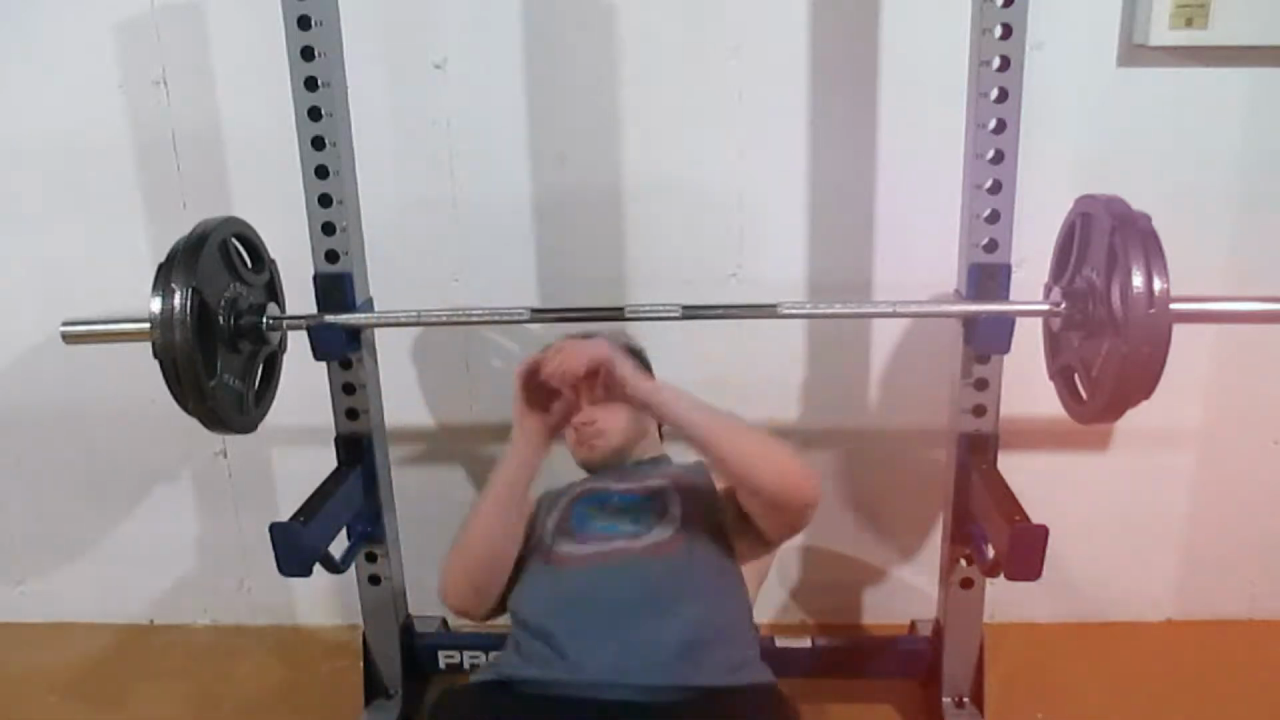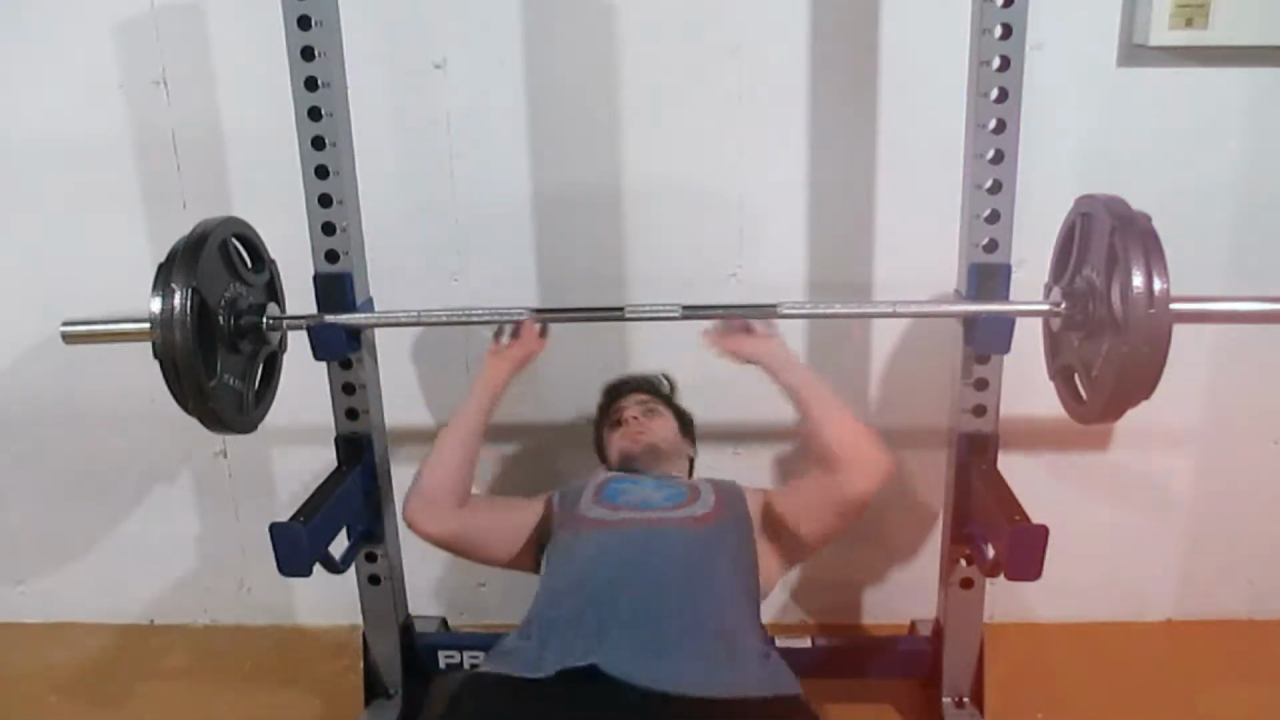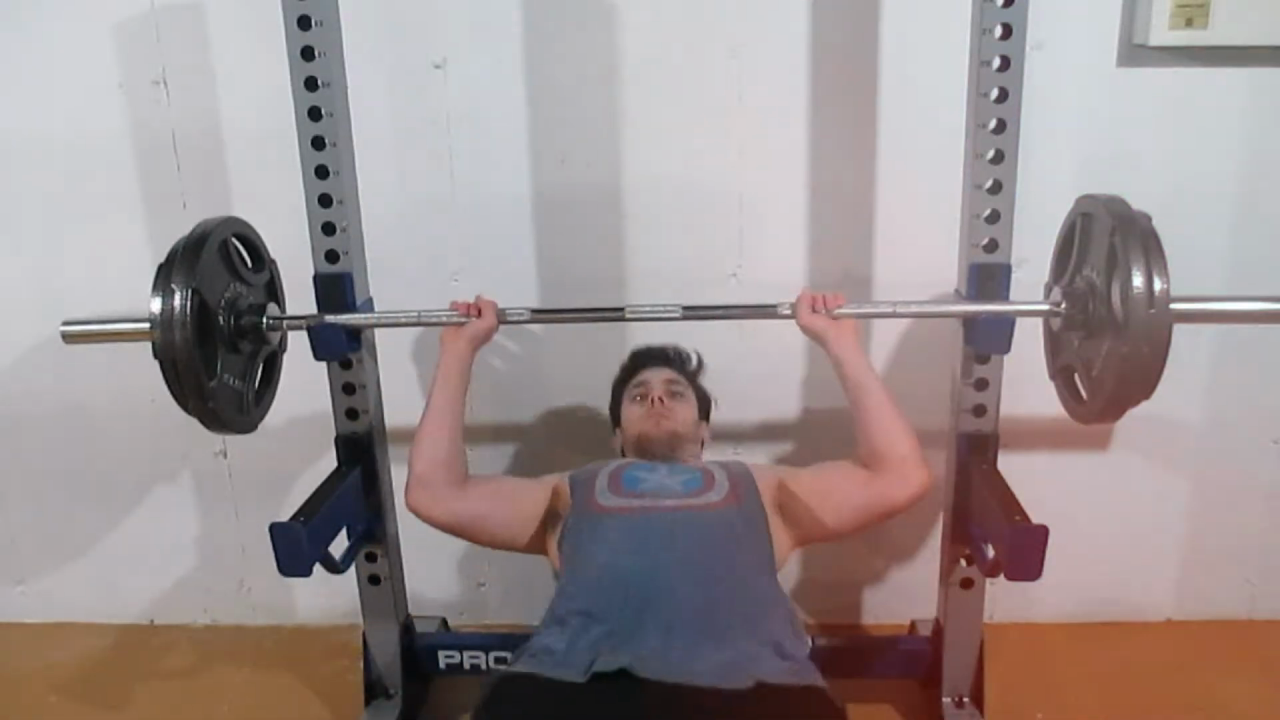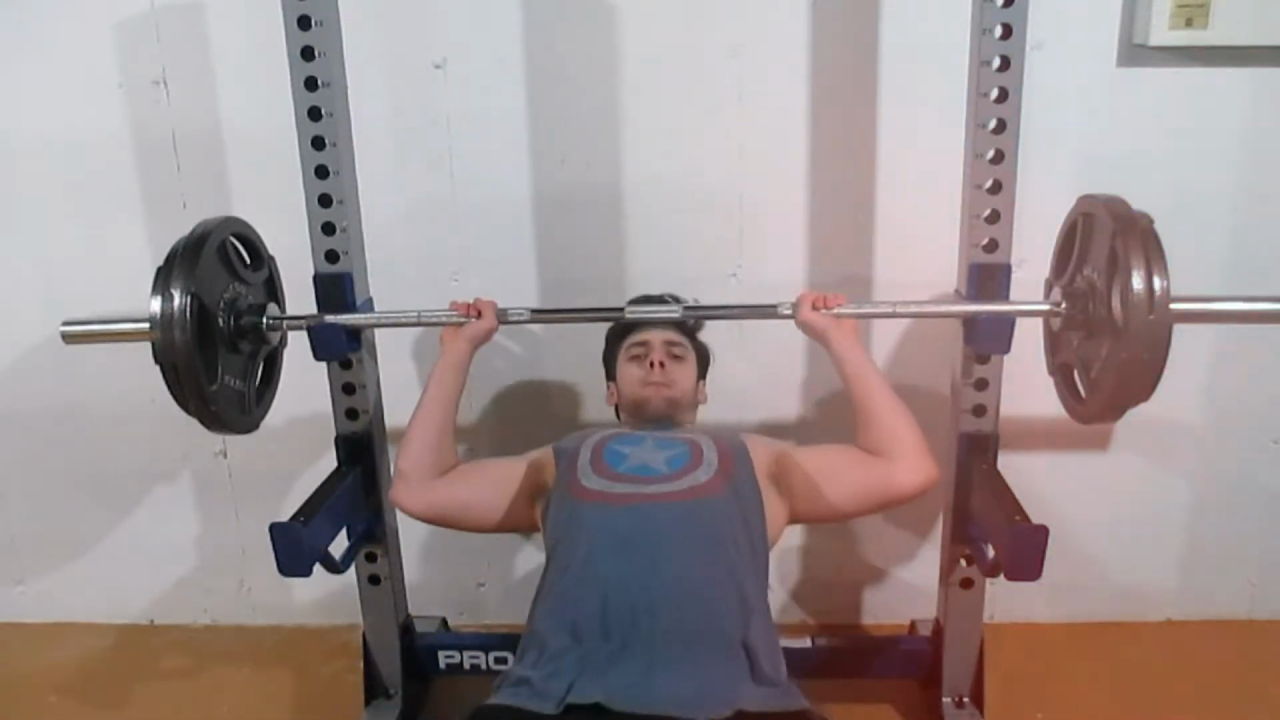
dt=0.4s
person 1, frame 1
left shoulder: (721, 485)
right shoulder: (546, 505)
left elbow: (797, 489)
right elbow: (463, 596)
left wrist: (653, 393)
right wrist: (526, 442)
person 1, frame 2
left shoulder: (749, 510)
right shoulder: (562, 509)
left elbow: (861, 469)
right elbow: (432, 512)
left wrist: (772, 356)
right wrist: (493, 378)
person 1, frame 3
left shoulder: (757, 489)
right shoulder: (571, 495)
left elbow: (900, 478)
right elbow: (434, 493)
left wrist: (840, 344)
right wrist: (459, 350)
person 1, frame 4
left shoulder: (753, 461)
right shoulder: (559, 465)
left elbow: (908, 467)
right elbow: (416, 486)
left wrist: (838, 338)
right wrist: (458, 349)
